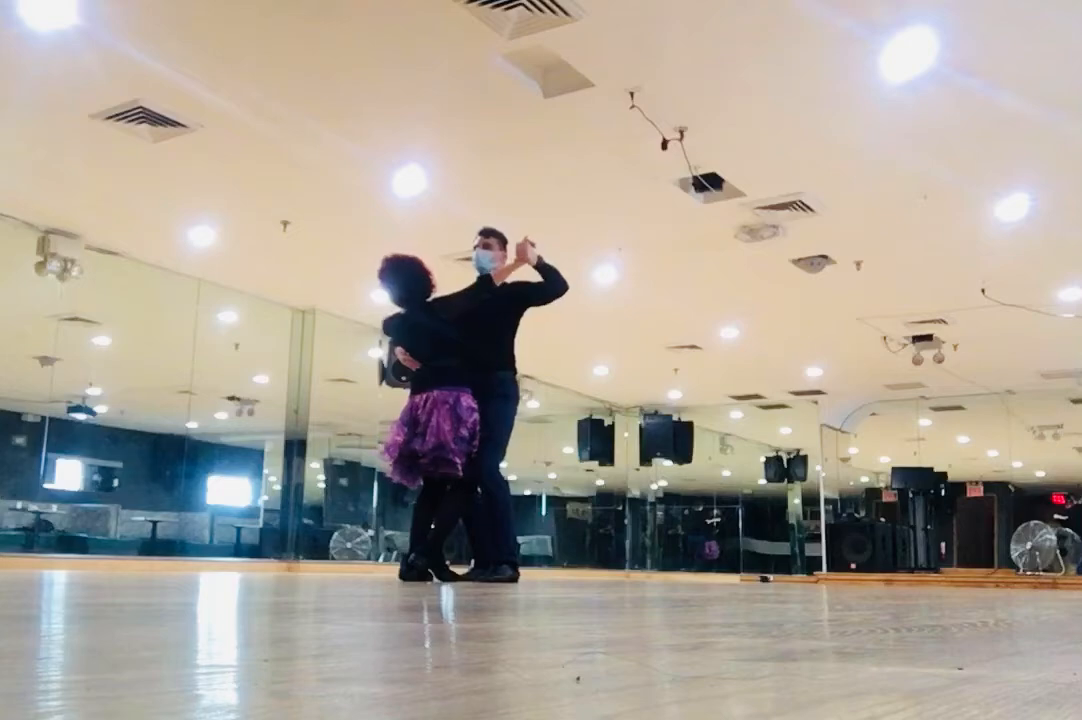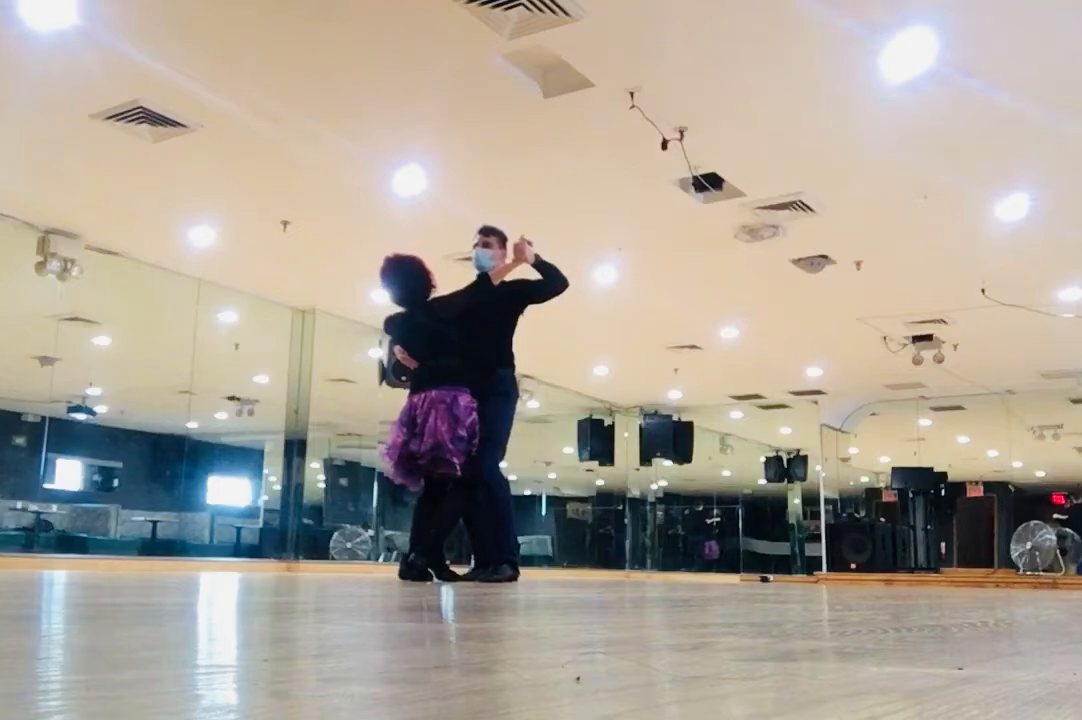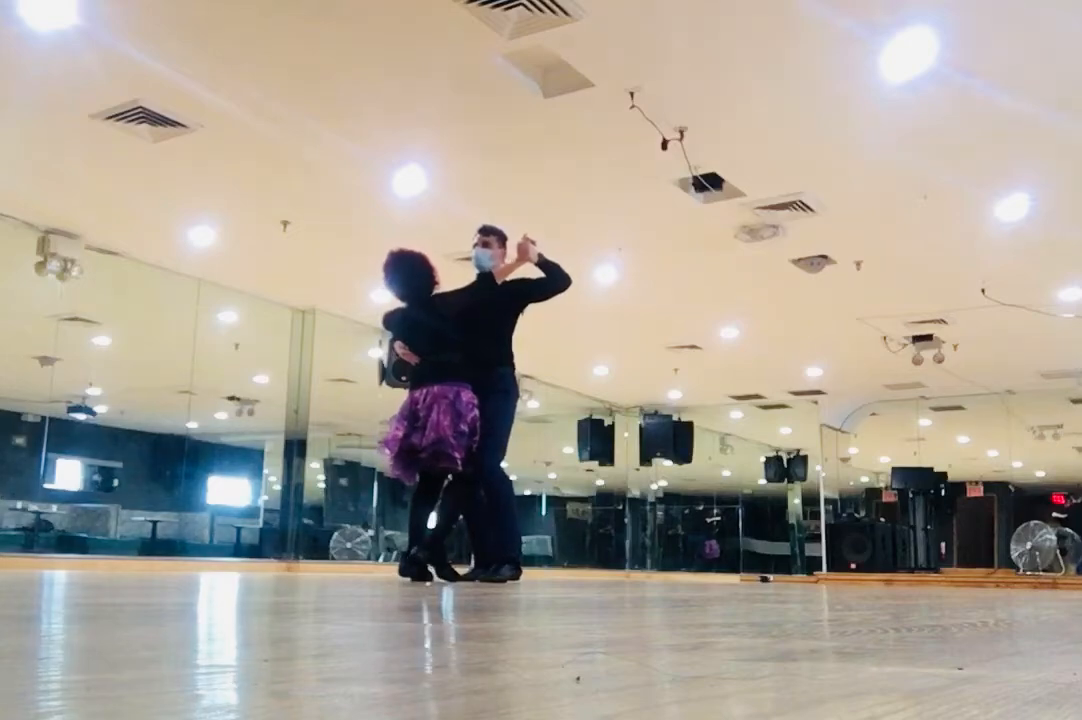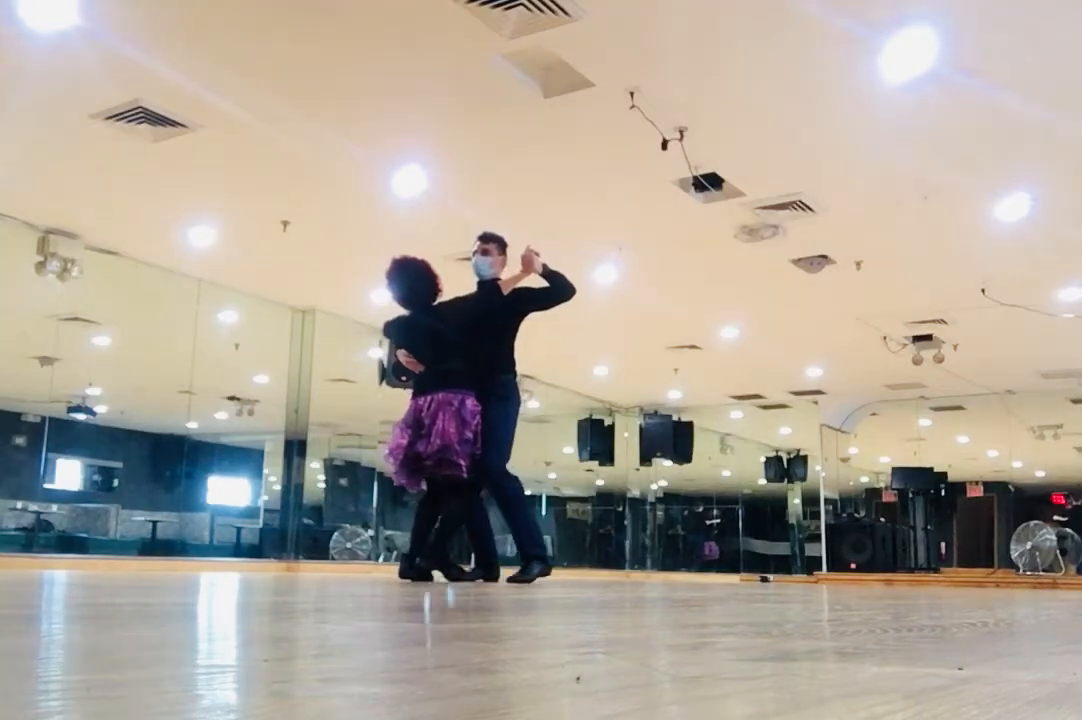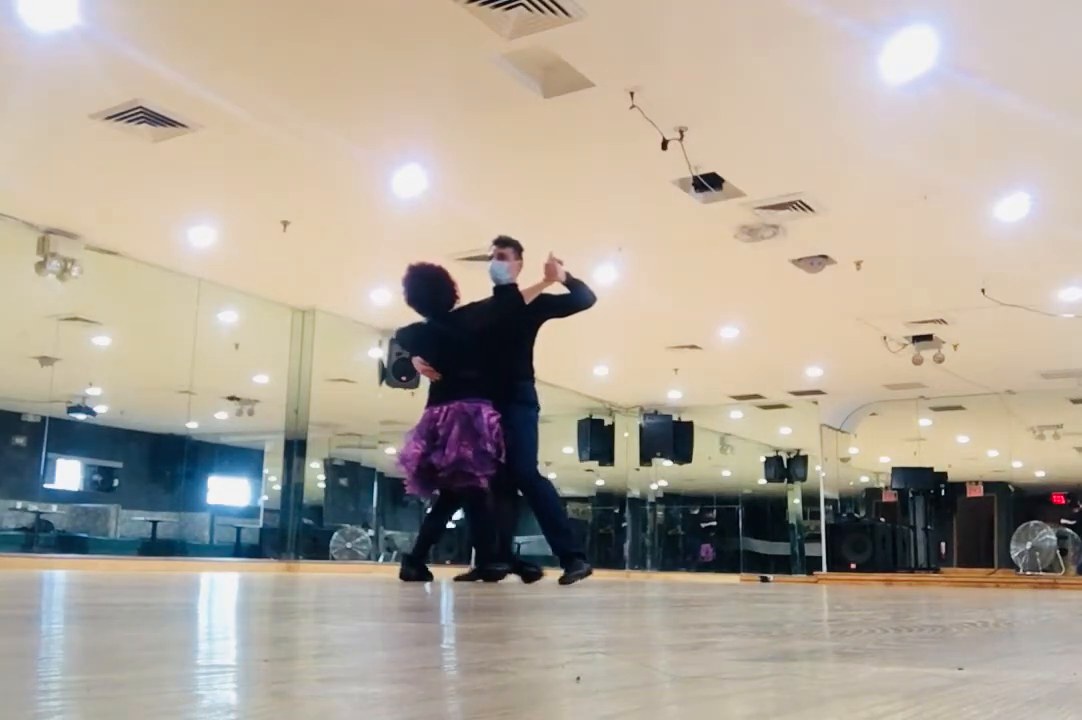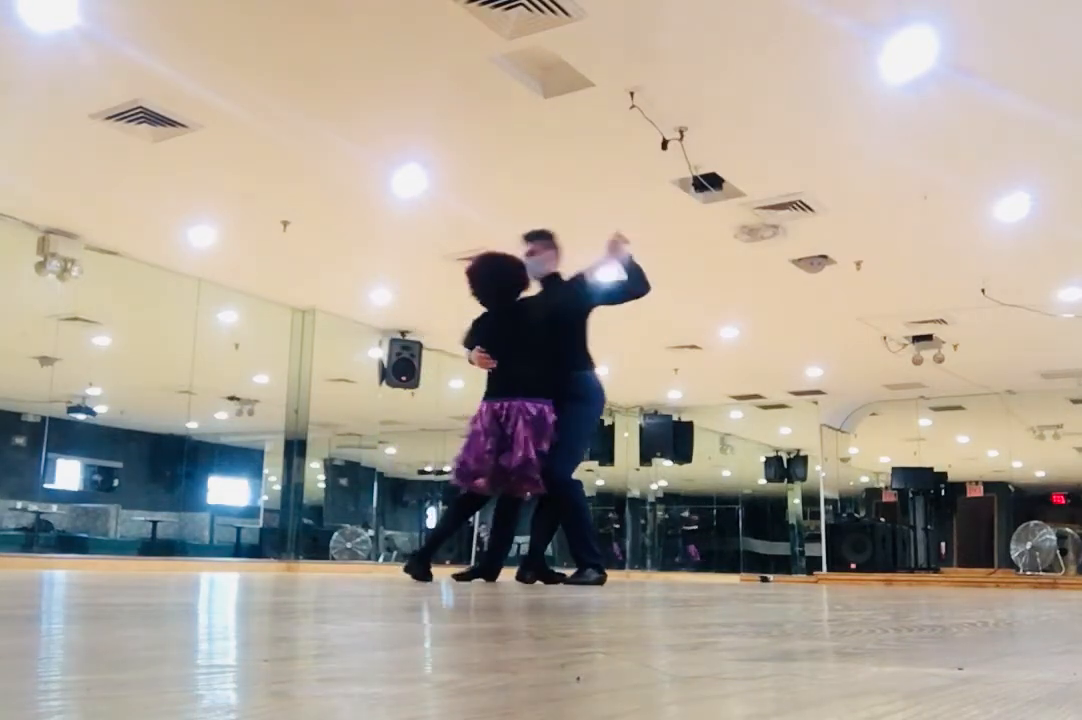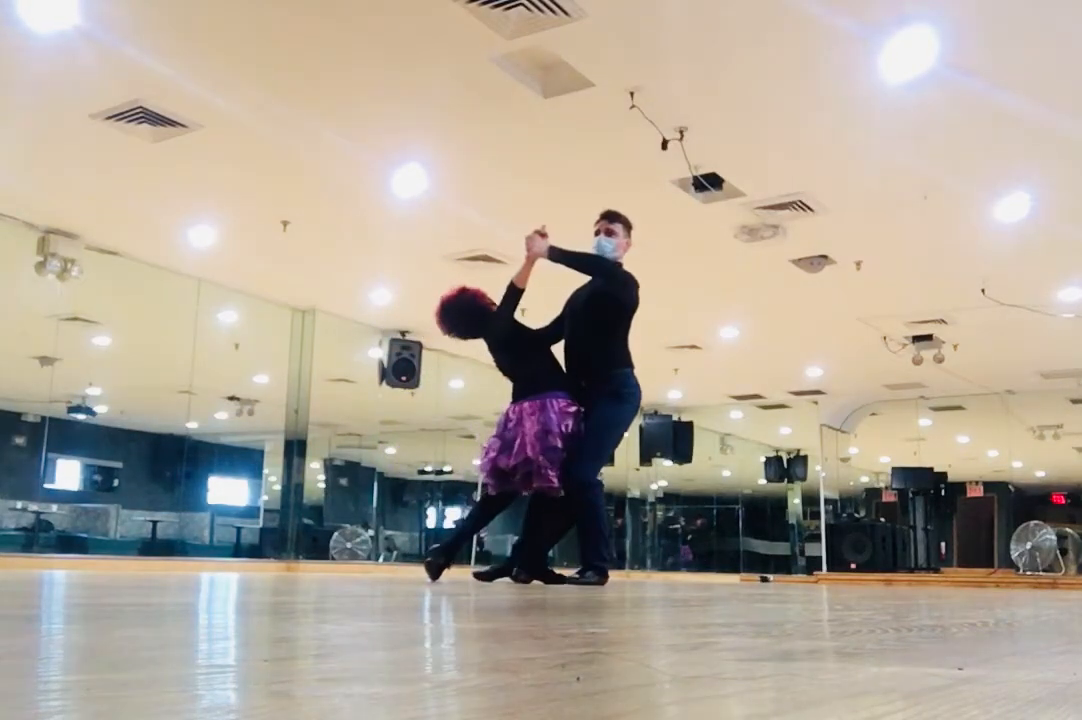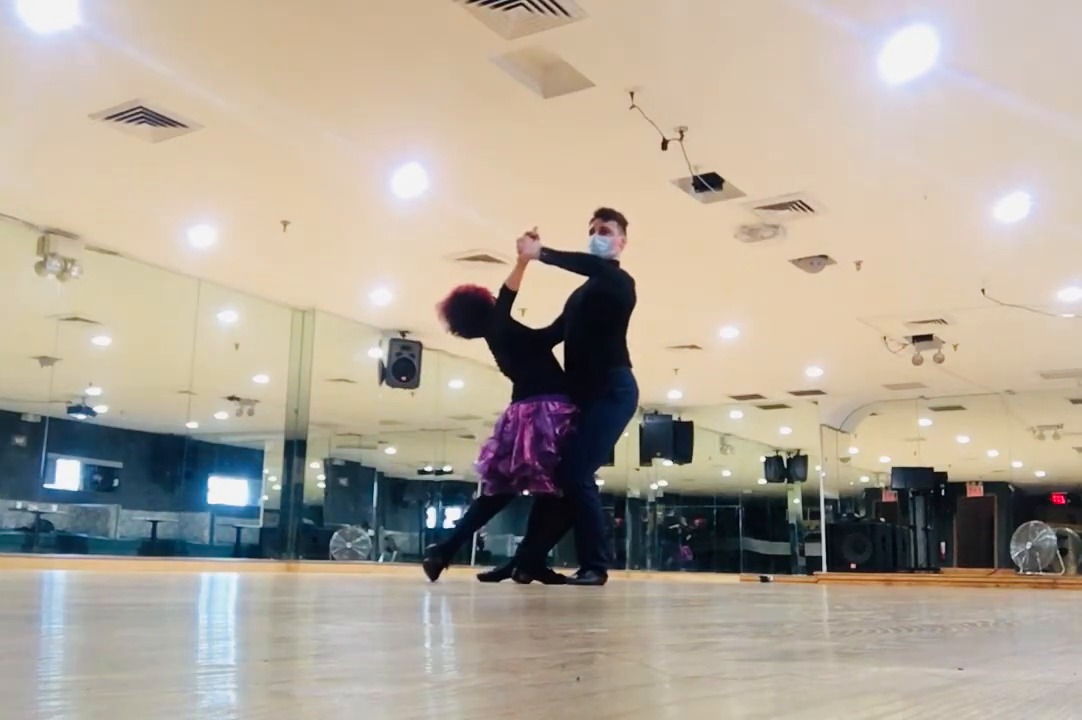
dt=0.5s
person 1, frame 1
left shoulder: (512, 293)
right shoulder: (458, 300)
left elbow: (558, 287)
left wrist: (534, 260)
right wrist: (405, 349)
left hip: (497, 388)
left knee: (486, 468)
right knee: (462, 473)
left ankle: (506, 560)
right ankle: (484, 559)
person 1, frame 2
left shoulder: (512, 291)
right shoulder: (457, 299)
left elbow: (558, 284)
left wrist: (532, 259)
right wrist: (405, 348)
left hip: (497, 387)
left knee: (486, 467)
right knee: (464, 473)
left ankle: (506, 559)
right ankle: (485, 560)
person 1, frame 3
left shoulder: (512, 290)
right shoulder: (457, 297)
left elbow: (561, 282)
left wrist: (535, 258)
right wrist: (405, 344)
left hip: (496, 385)
left knee: (488, 466)
right knee: (465, 471)
left ankle: (509, 559)
right ankle: (486, 559)
person 1, frame 4
left shoulder: (515, 298)
right shoulder: (458, 305)
left elbow: (565, 291)
left wrist: (539, 269)
right wrist: (406, 352)
left hip: (499, 392)
left knee: (492, 468)
left ankle: (535, 556)
right ankle: (486, 562)
person 1, frame 5
left shoulder: (532, 304)
left elbow: (586, 299)
left wrist: (563, 278)
right wrist: (421, 360)
left hip: (517, 399)
left knee: (523, 473)
left ankle: (573, 556)
right ankle: (496, 558)
person 1, frame 6
left shoulder: (582, 291)
left elbow: (637, 288)
left wrist: (623, 259)
right wrist: (479, 353)
left hip: (578, 392)
left knee: (558, 472)
right knee: (548, 475)
left ankle: (590, 565)
right ankle: (535, 560)
person 1, frame 7
left shoulder: (622, 285)
right shoulder: (582, 295)
left elbow: (609, 269)
right elbow: (552, 332)
left wrist: (548, 251)
left hip: (616, 392)
right hip: (587, 396)
left knee: (581, 473)
right knee: (566, 473)
left ankle: (596, 565)
right ankle: (528, 558)
person 1, frame 8
left shoulder: (618, 282)
right shoulder: (581, 294)
left elbow: (595, 266)
right elbow: (555, 333)
left wrist: (541, 253)
left hip: (612, 390)
right hip: (582, 394)
left knee: (575, 474)
right knee: (557, 474)
left ankle: (594, 566)
right ankle: (528, 560)
person 2, frame 1
left shoulder: (394, 324)
right shoulder: (438, 311)
right elbow: (480, 291)
right wrist: (518, 262)
left hip: (420, 403)
right hip: (452, 400)
left knee: (432, 485)
right knee: (463, 480)
left ankle: (414, 558)
right ankle: (429, 553)
person 2, frame 2
left shoulder: (395, 324)
right shoulder: (438, 311)
left hip: (420, 402)
right hip: (451, 399)
left knee: (433, 485)
right knee: (463, 479)
left ankle: (415, 558)
right ankle: (429, 552)
person 2, frame 3
left shoulder: (396, 319)
right shoulder: (440, 307)
right elbow: (484, 287)
left hip: (420, 398)
right hip: (453, 395)
left knee: (428, 480)
right knee: (463, 473)
left ankle: (415, 553)
right ankle: (432, 547)
person 2, frame 4
left shoulder: (399, 327)
right shoulder: (448, 317)
right wrist: (526, 273)
left hip: (423, 406)
right hip: (457, 405)
left knee: (436, 487)
right knee: (459, 483)
left ankle: (415, 557)
right ankle: (432, 553)
person 2, frame 5
left shoulder: (415, 334)
right shoulder: (463, 320)
right elbow: (509, 303)
left hip: (438, 413)
right hip: (473, 411)
left knee: (451, 491)
right knee: (472, 488)
left ankle: (416, 560)
person 2, frame 6
left shoulder: (482, 325)
right shoulder: (529, 311)
left elbow: (471, 345)
left hip: (495, 410)
right hip: (532, 410)
left knee: (477, 488)
right knee: (515, 489)
left ankle: (425, 556)
right ankle: (490, 564)
person 2, frame 7
left shoulder: (500, 334)
right shoulder: (499, 326)
left elbow: (541, 337)
right elbow: (511, 296)
right wrist: (531, 258)
left hip: (527, 410)
right hip: (546, 408)
left knee: (501, 491)
right knee: (546, 488)
left ankle: (446, 551)
right ankle: (528, 561)
person 2, frame 8
left shoulder: (502, 336)
right shoulder: (499, 328)
left elbow: (548, 336)
right elbow: (505, 299)
right wrist: (523, 260)
left hip: (528, 411)
right hip: (546, 410)
left knee: (500, 491)
right knee: (553, 490)
left ankle: (444, 550)
right ankle: (528, 561)
